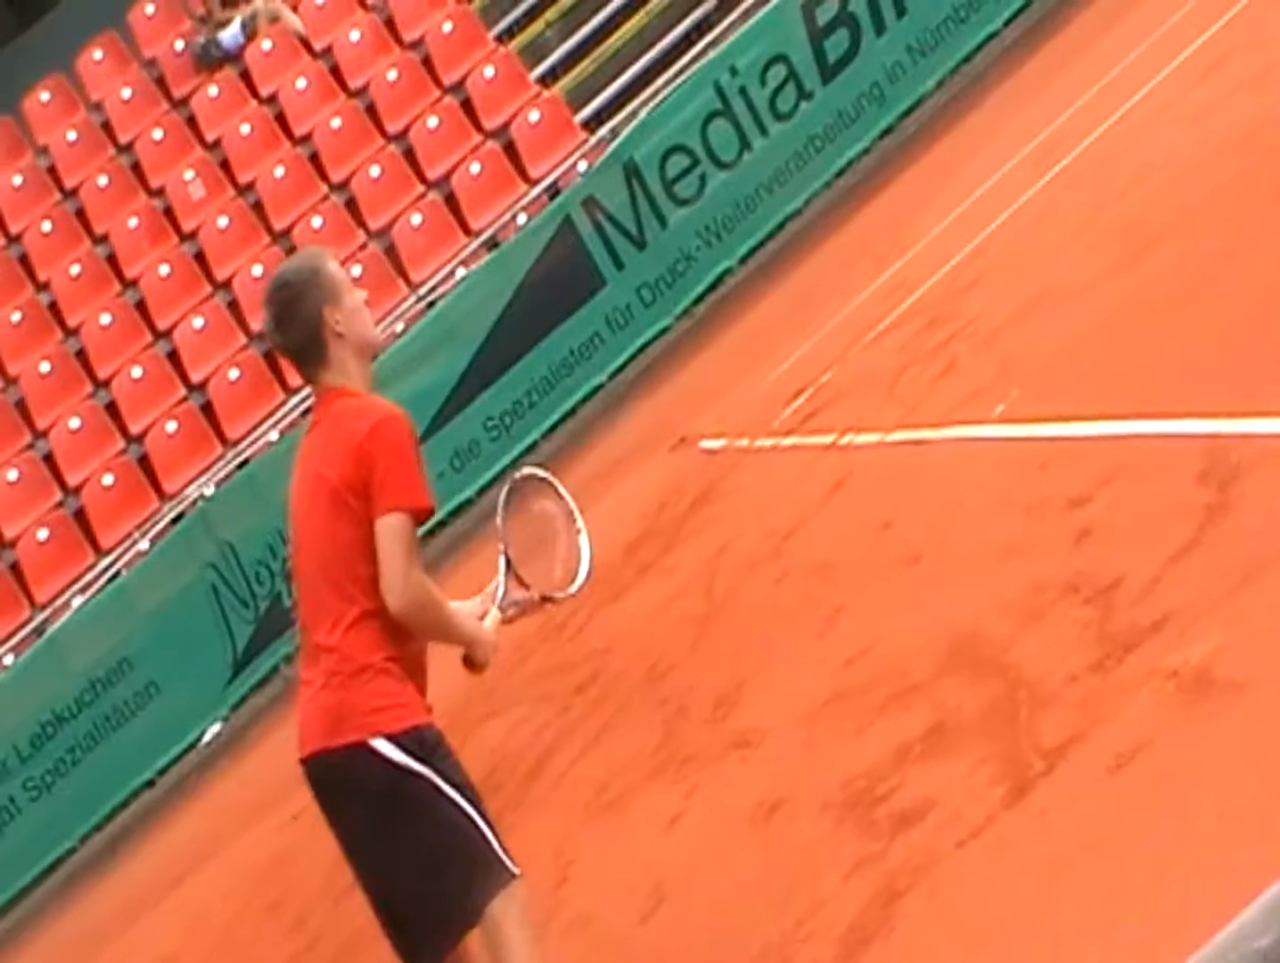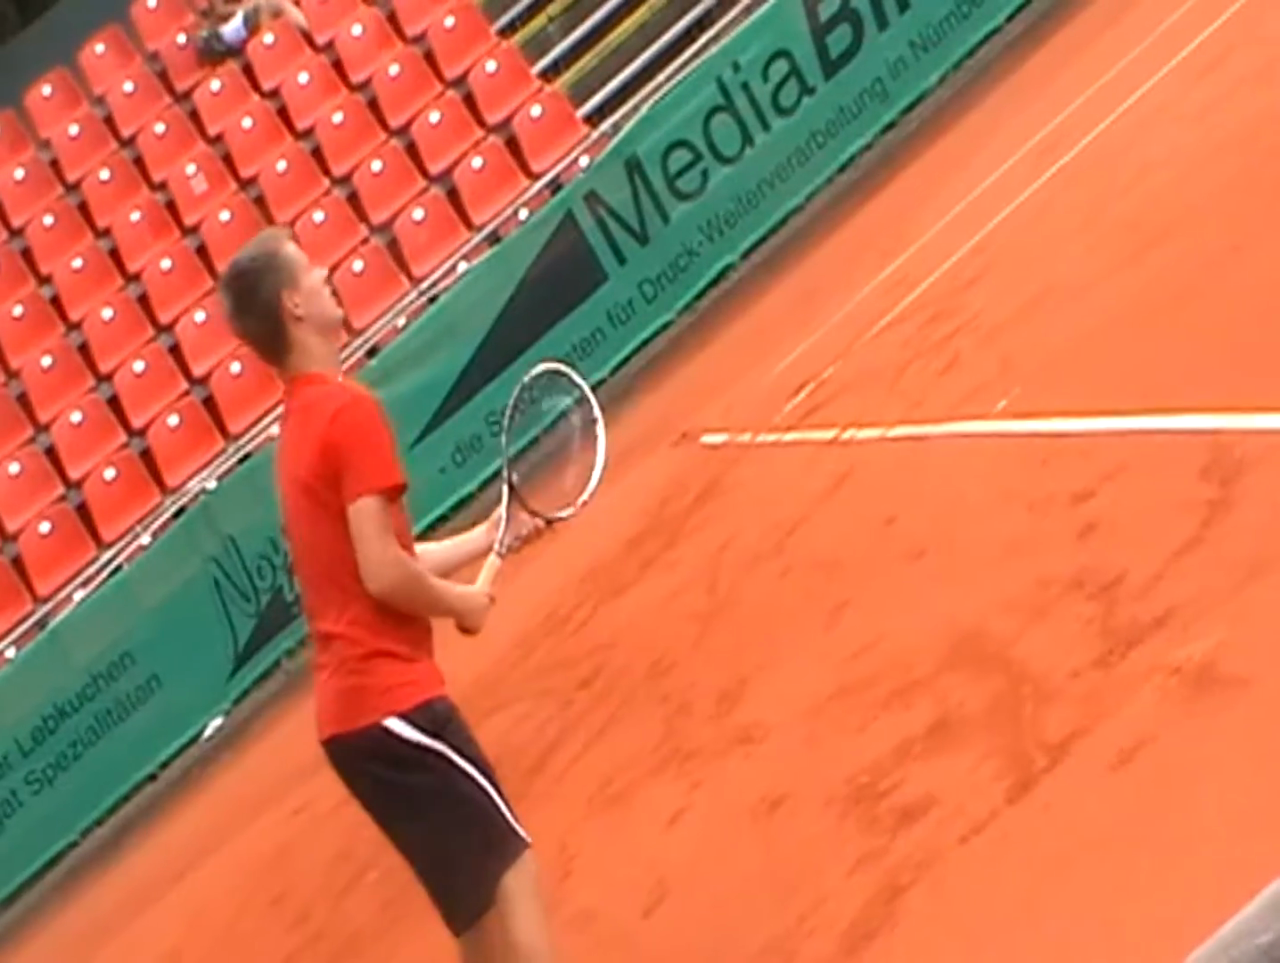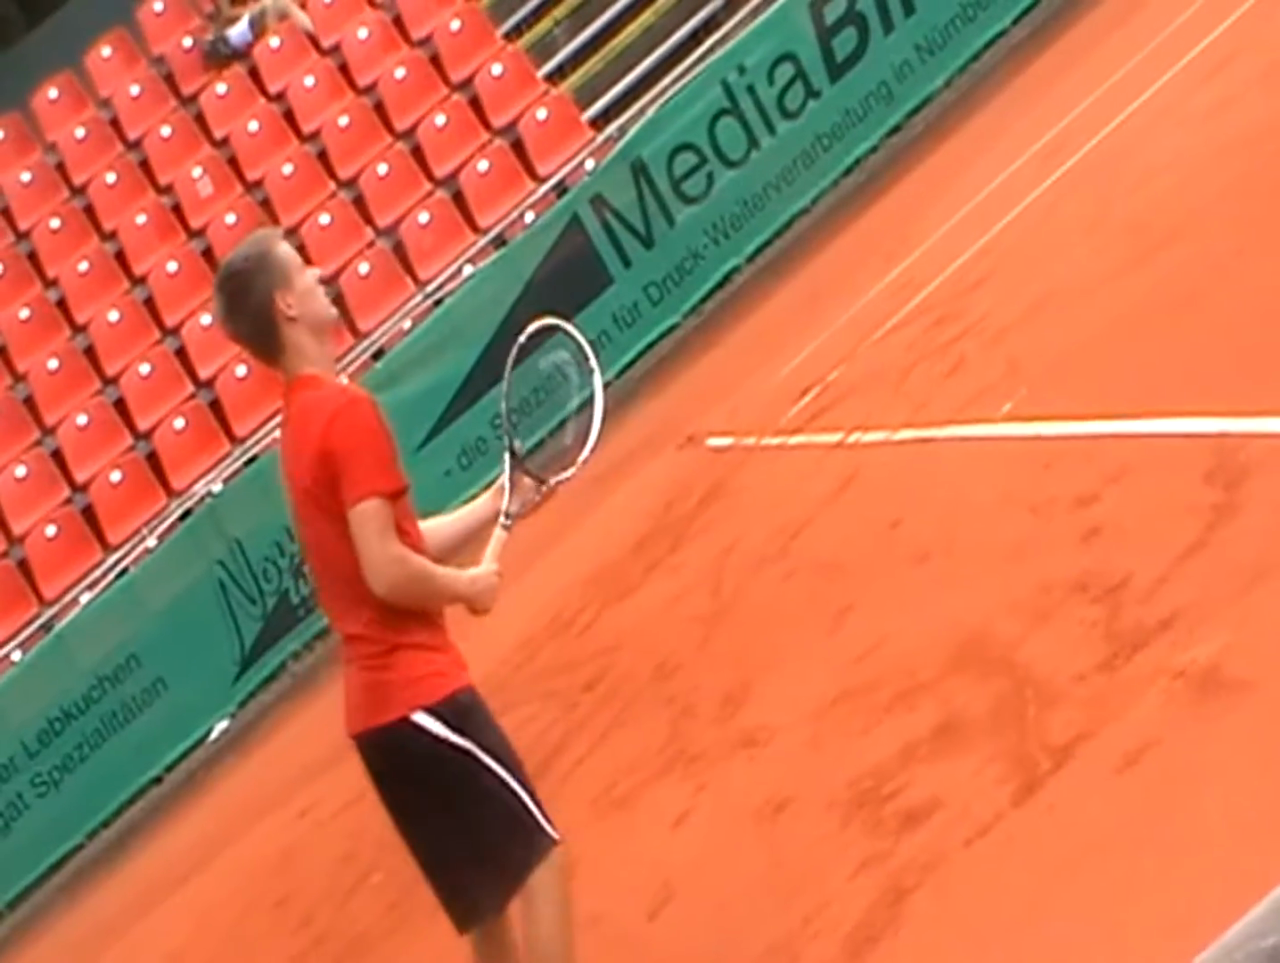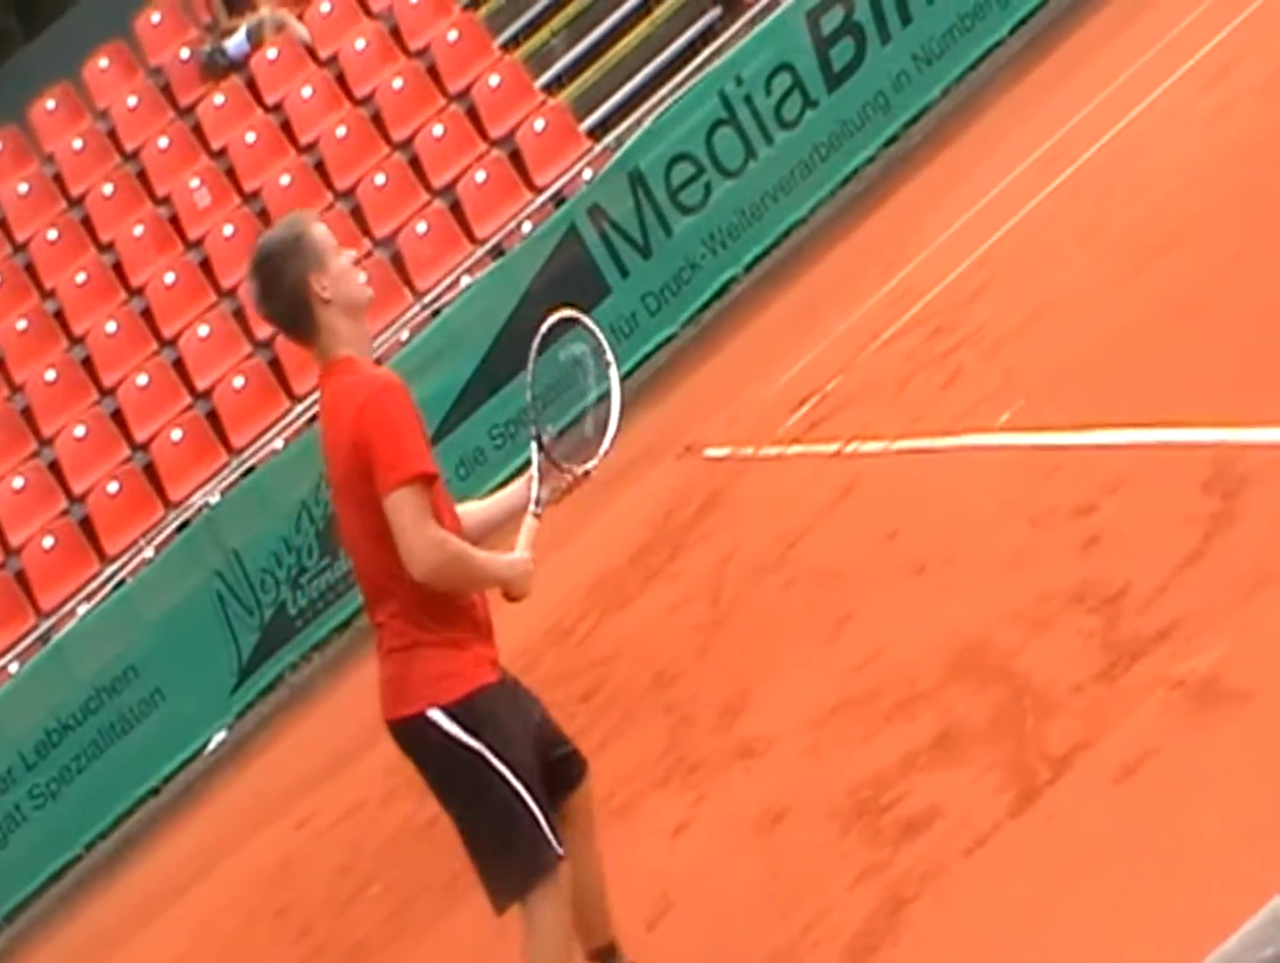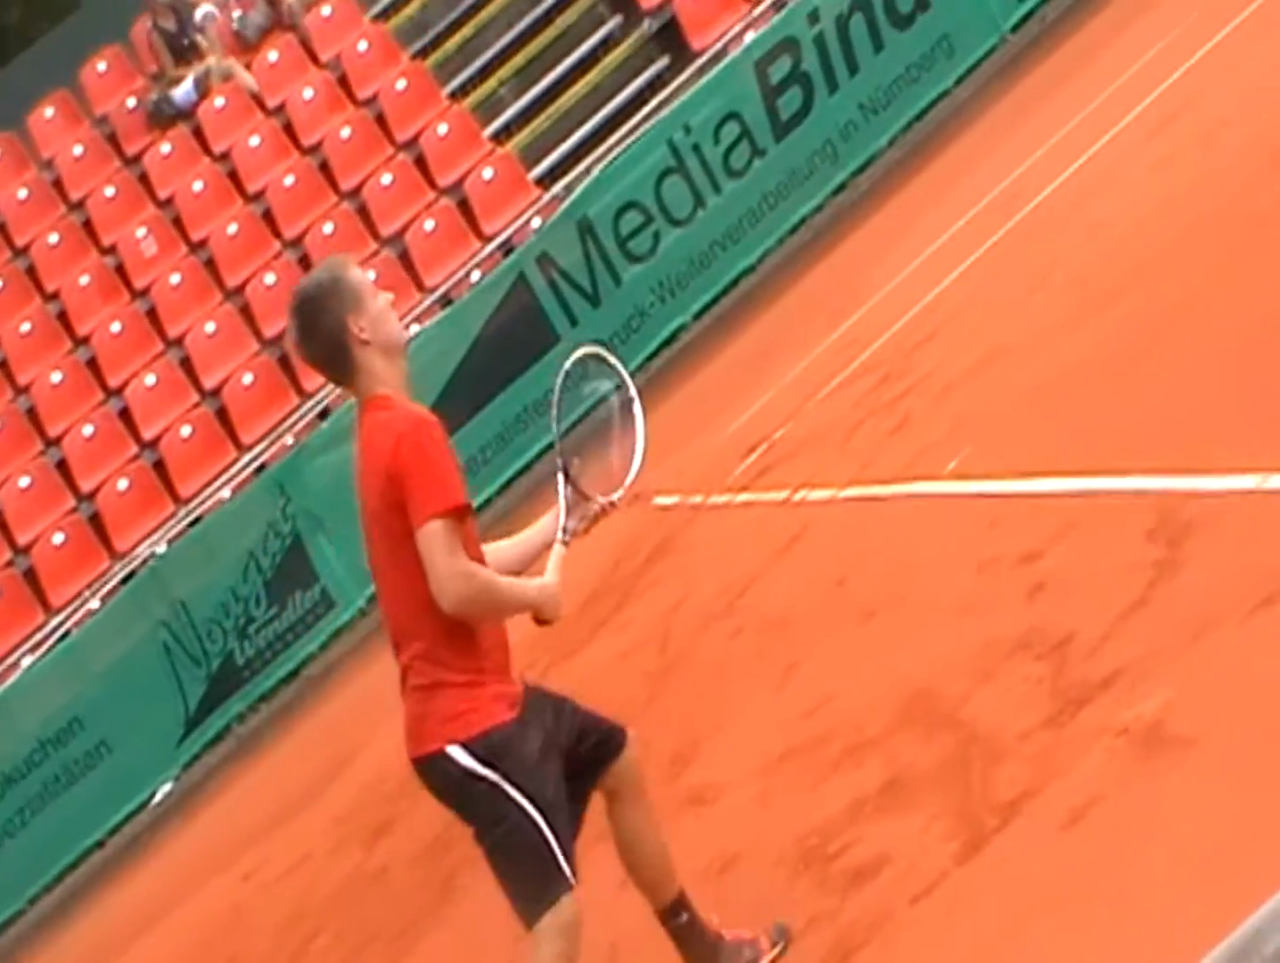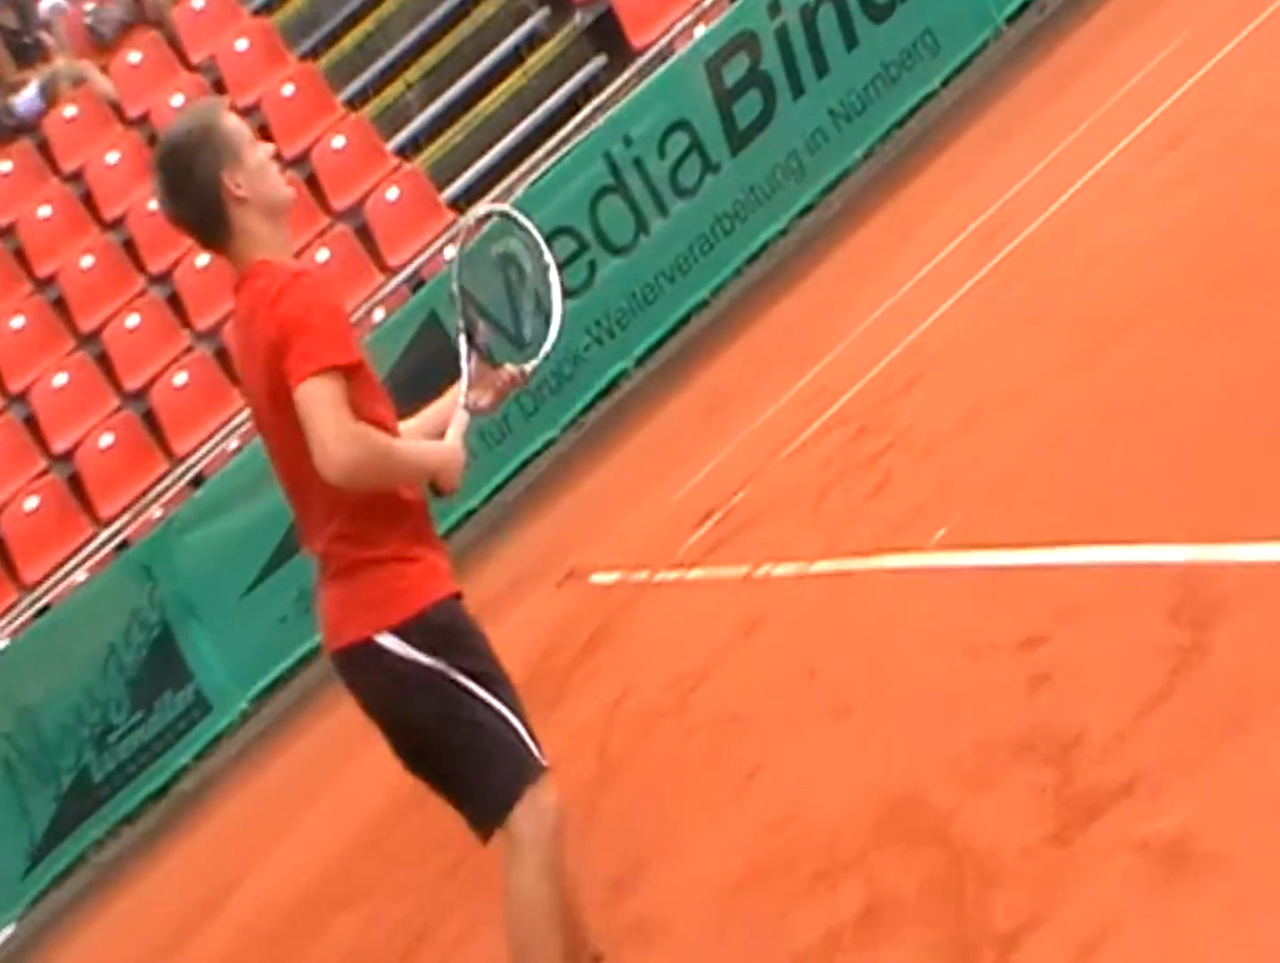
dt=0.3s
person 1, frame 1
left shoulder: (318, 443)
right shoulder: (379, 426)
right elbow: (403, 594)
left wrist: (482, 607)
right wrist: (474, 635)
left hip: (331, 725)
right hip: (378, 721)
right knee: (499, 900)
person 1, frame 2
left shoulder: (301, 423)
right shoulder: (349, 409)
right elbow: (384, 574)
left wrist: (491, 535)
right wrist: (460, 603)
left hip: (352, 703)
right hip: (391, 698)
left knee: (479, 898)
right knee: (513, 875)
person 1, frame 3
left shoulder: (306, 418)
right shoulder: (346, 411)
right elbow: (388, 571)
left wrist: (498, 502)
right wrist: (468, 587)
left hip: (390, 693)
right hip: (420, 694)
left knee: (495, 893)
right knee: (541, 861)
person 1, frame 4
left shoulder: (344, 400)
right shoulder: (377, 397)
right elbow: (425, 556)
left wrist: (536, 486)
right wrist: (505, 570)
left hip: (452, 673)
right hip: (445, 686)
left knee: (572, 800)
right knee: (547, 880)
person 1, frame 5
left shoulder: (388, 437)
right shoulder: (413, 434)
right elbow: (453, 586)
left wrist: (561, 517)
right wrist: (537, 591)
left hip: (485, 698)
right hip: (466, 723)
left knee: (618, 762)
person 1, frame 6
left shoulder: (261, 307)
right shoulder: (298, 297)
right elbow: (340, 454)
left wrist: (462, 400)
right wrist: (432, 459)
left hip: (381, 605)
right hip: (398, 610)
left knee: (516, 793)
right knee: (533, 808)
